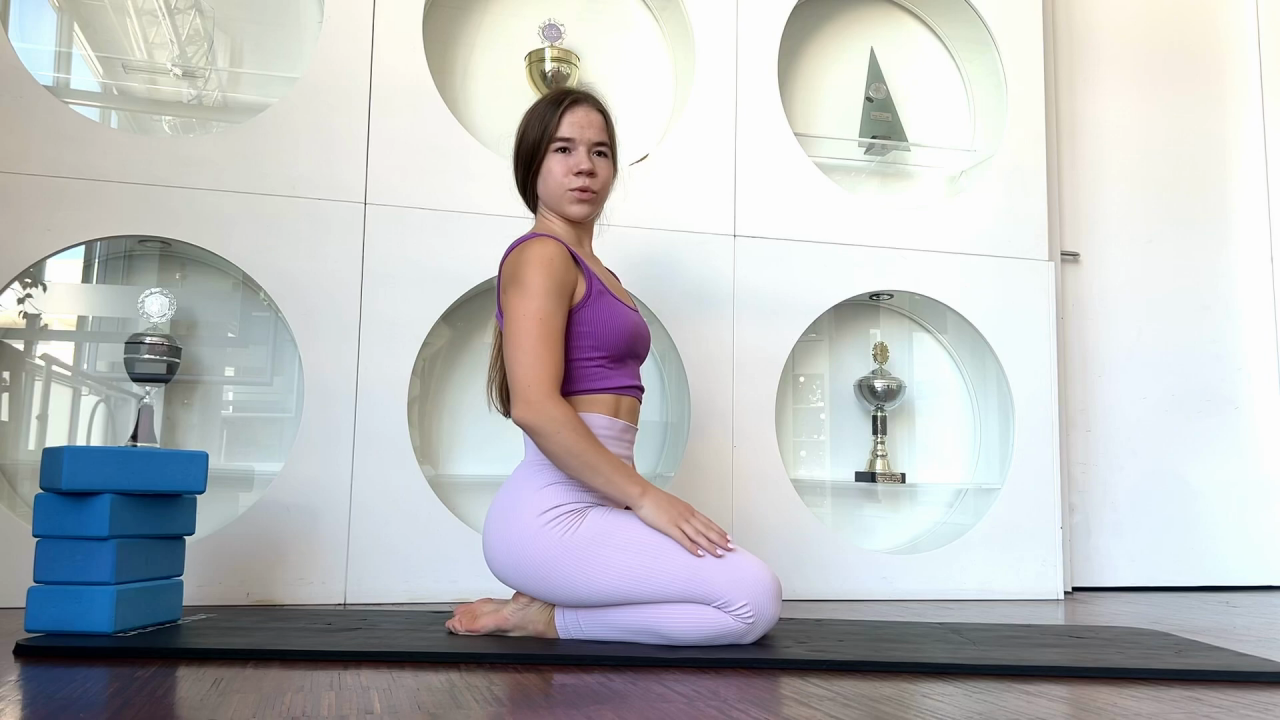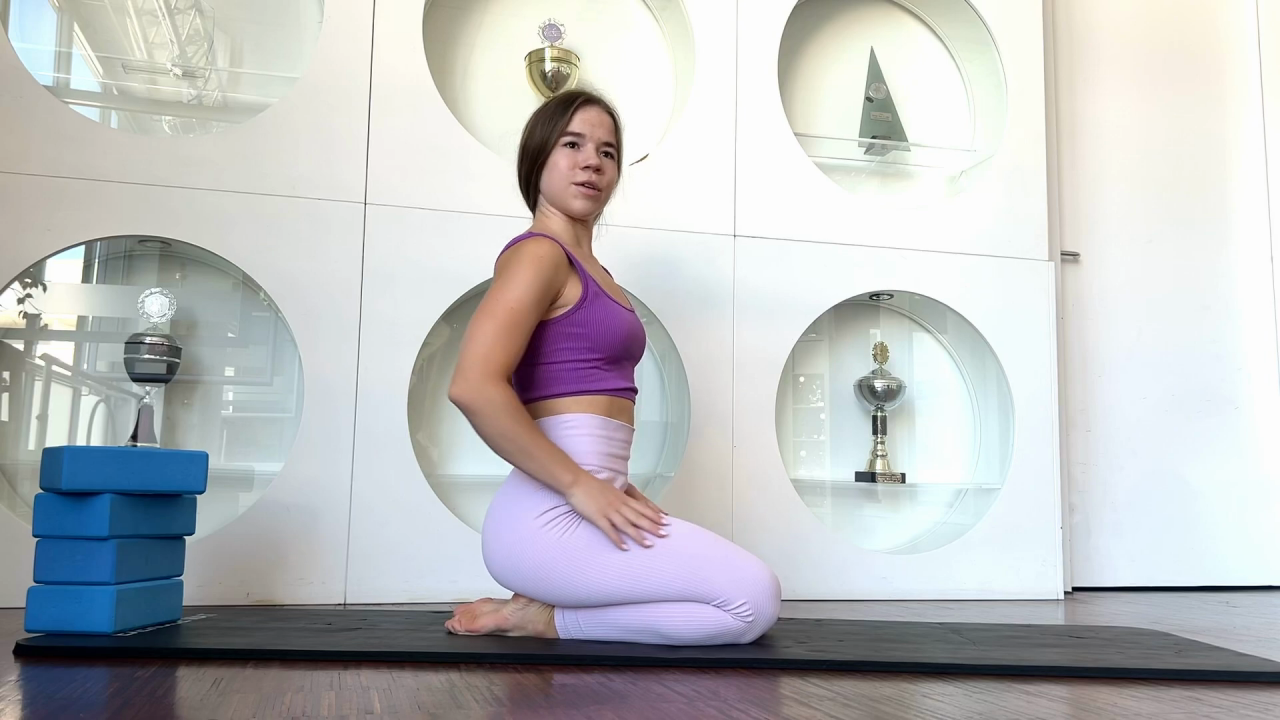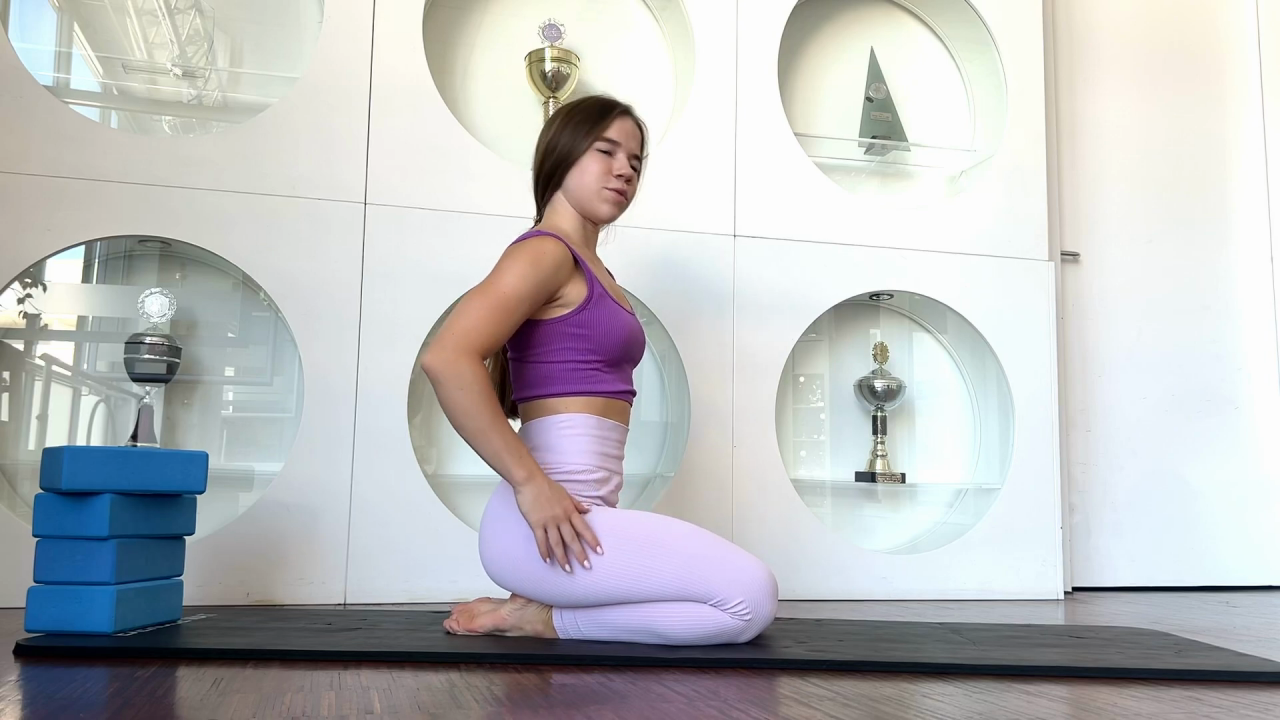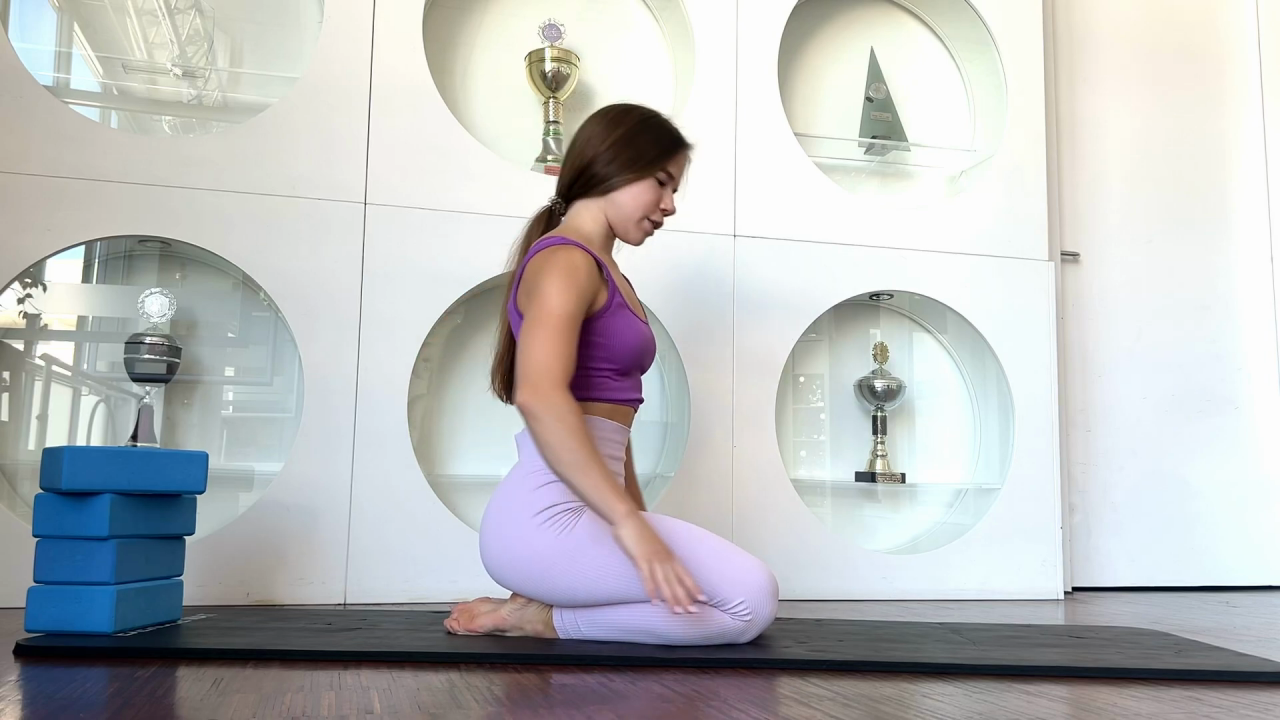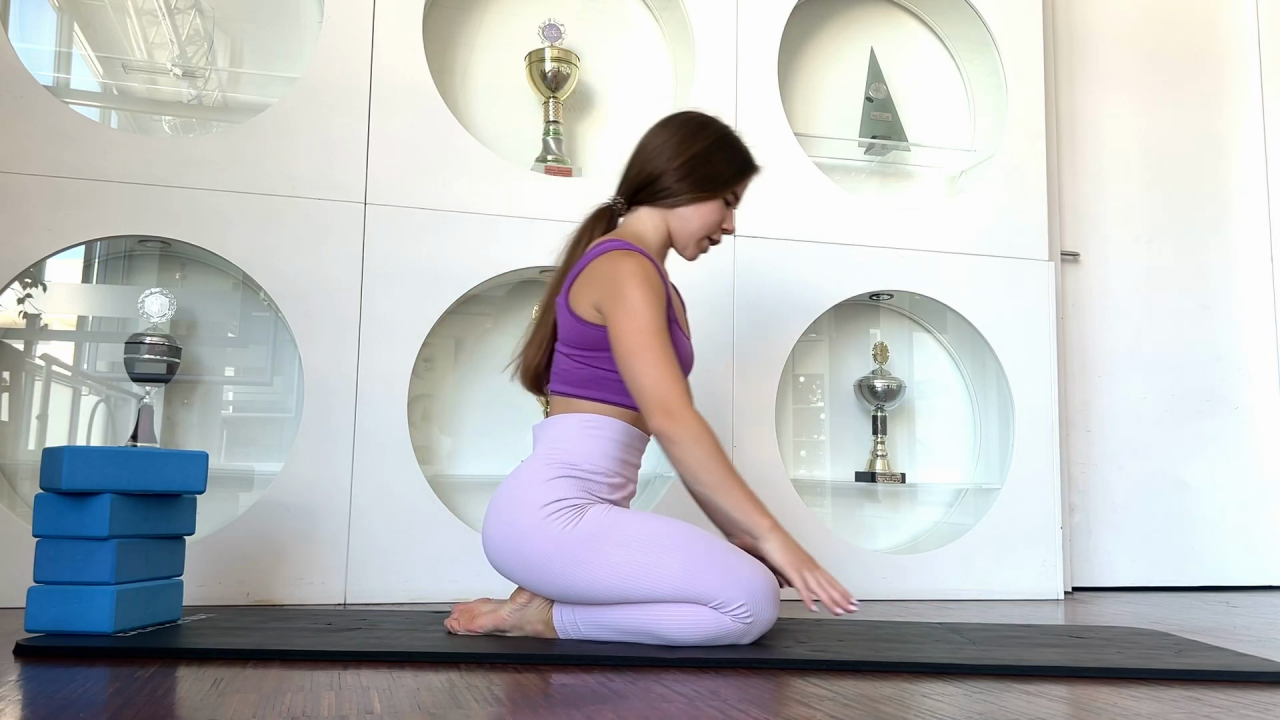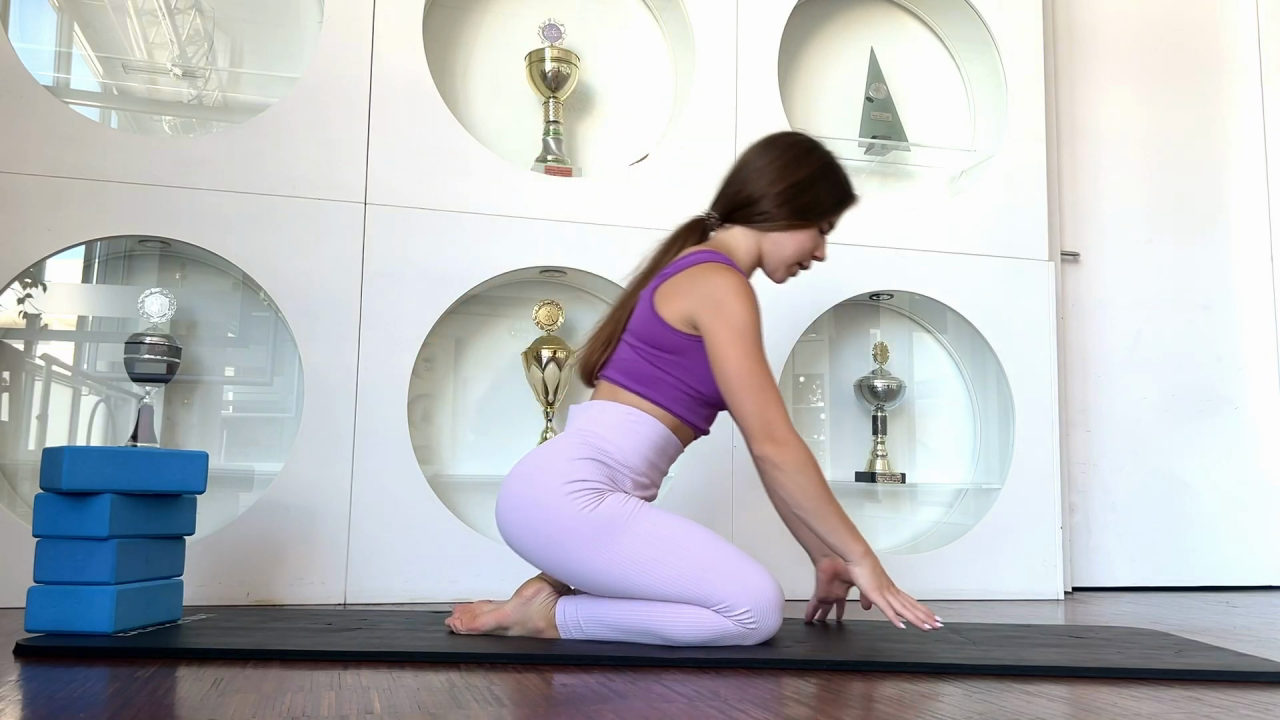
dt=0.2s
person 1, frame 1
left shoulder: (592, 270)
right shoulder: (540, 256)
right elbow: (535, 408)
left wrist: (639, 498)
right wrist: (645, 497)
left hip: (578, 511)
right hip: (550, 519)
left knee: (747, 586)
right knee: (754, 602)
left ankle: (552, 603)
right ankle: (549, 619)
person 1, frame 2
left shoulder: (584, 268)
right shoulder: (538, 254)
right elbow: (473, 386)
left wrist: (617, 491)
right wrist: (577, 487)
left hip: (581, 512)
right hip: (549, 519)
left knee: (744, 587)
right knee: (752, 601)
left ankle: (549, 603)
right ankle: (546, 619)
person 1, frame 3
left shoulder: (588, 269)
right shoulder: (543, 253)
right elbow: (446, 359)
left wrist: (601, 514)
right wrist: (529, 483)
left hip: (568, 511)
right hip: (537, 516)
left knee: (743, 584)
right knee: (750, 597)
left ankle: (547, 602)
right ankle: (545, 618)
person 1, frame 4
left shoulder: (605, 274)
right shoulder: (566, 262)
right elbow: (539, 395)
left wrist: (638, 523)
right wrist: (629, 525)
left hip: (568, 515)
right hip: (546, 520)
right knee: (747, 601)
left ankle: (549, 600)
right ankle: (549, 619)
person 1, frame 5
left shoulder: (635, 272)
right shoulder: (624, 272)
left elbow: (680, 424)
right elbow: (671, 421)
left wrist: (737, 534)
right wrist: (776, 539)
left hip: (567, 512)
right hip: (550, 514)
left knee: (737, 577)
right knee: (748, 603)
left ankle: (549, 598)
right ankle: (544, 617)
person 1, frame 6
left shoulder: (704, 279)
right shoulder: (719, 287)
left elbow: (774, 448)
right elbow: (772, 447)
left wrist: (825, 554)
right wrist: (861, 556)
left hip: (572, 495)
right hip: (566, 497)
left knee: (741, 596)
right knee: (754, 609)
left ankle: (559, 594)
right ankle: (551, 616)
